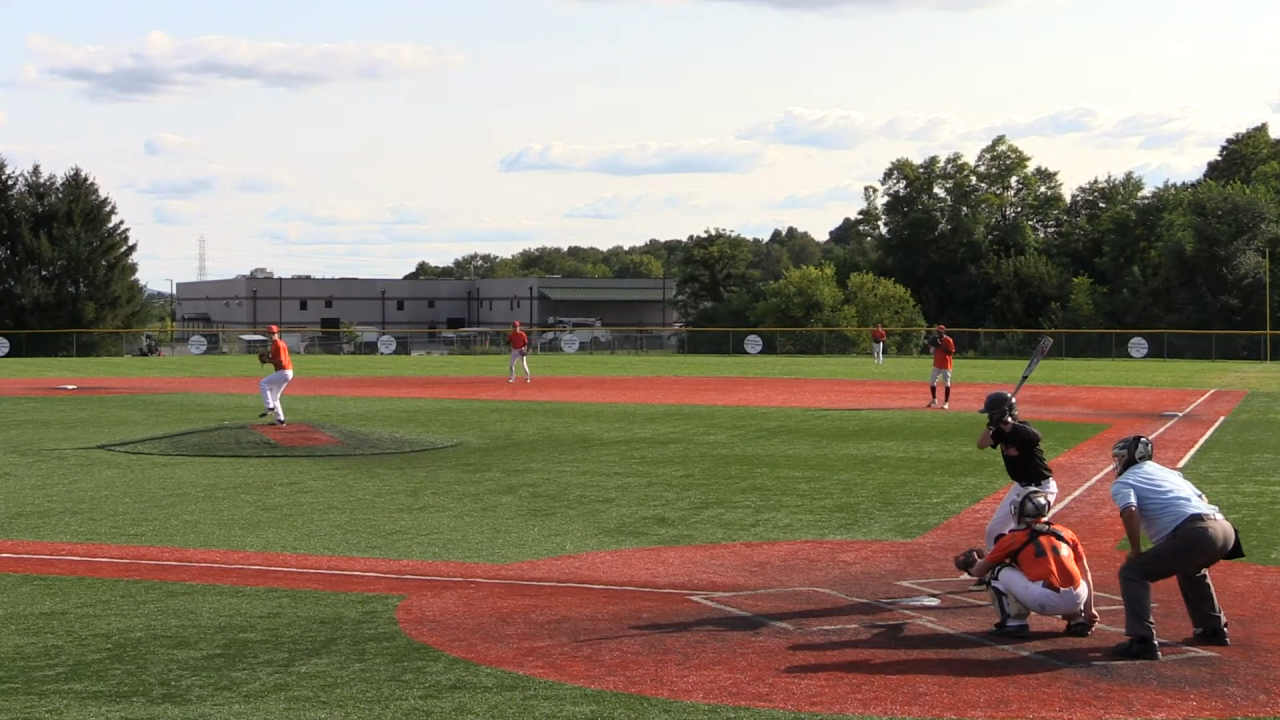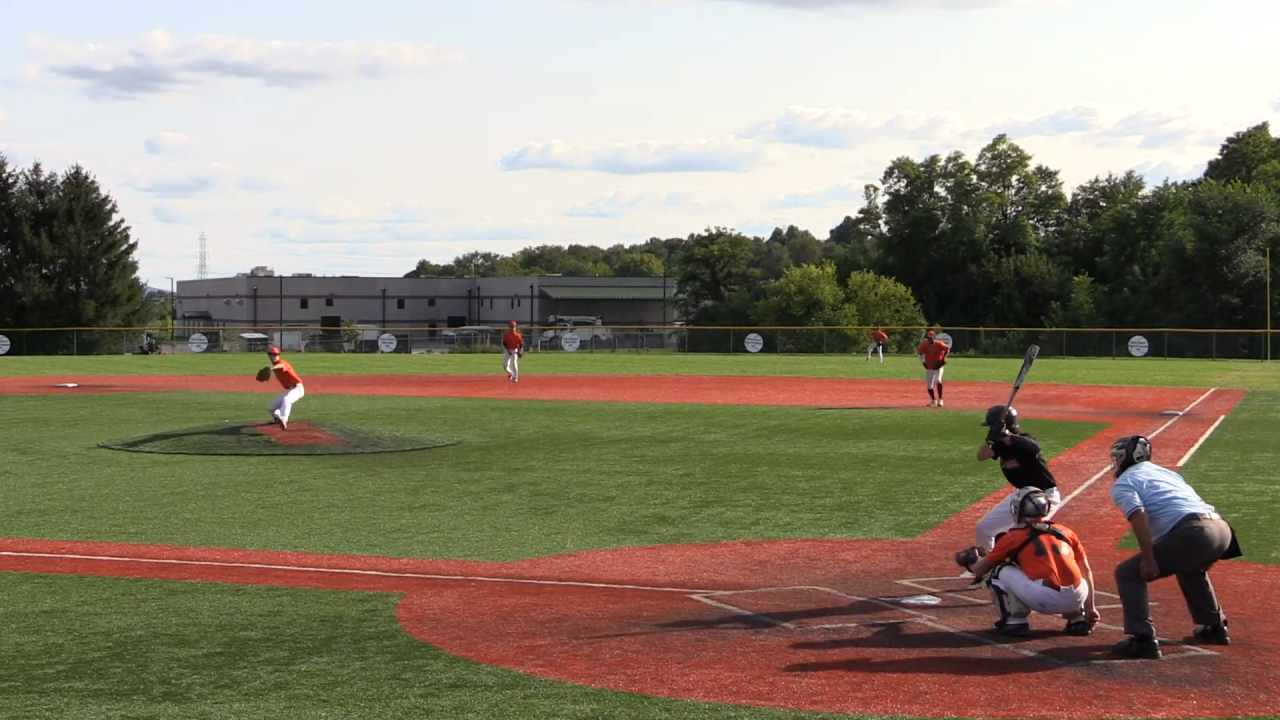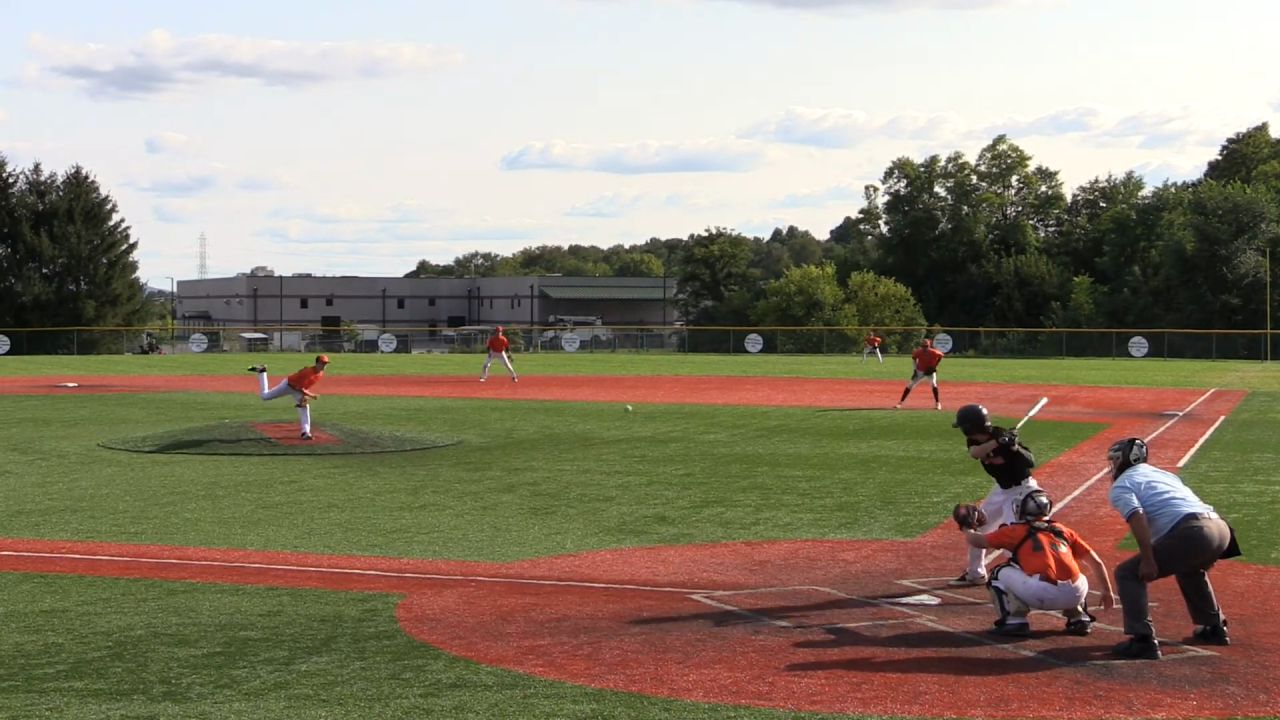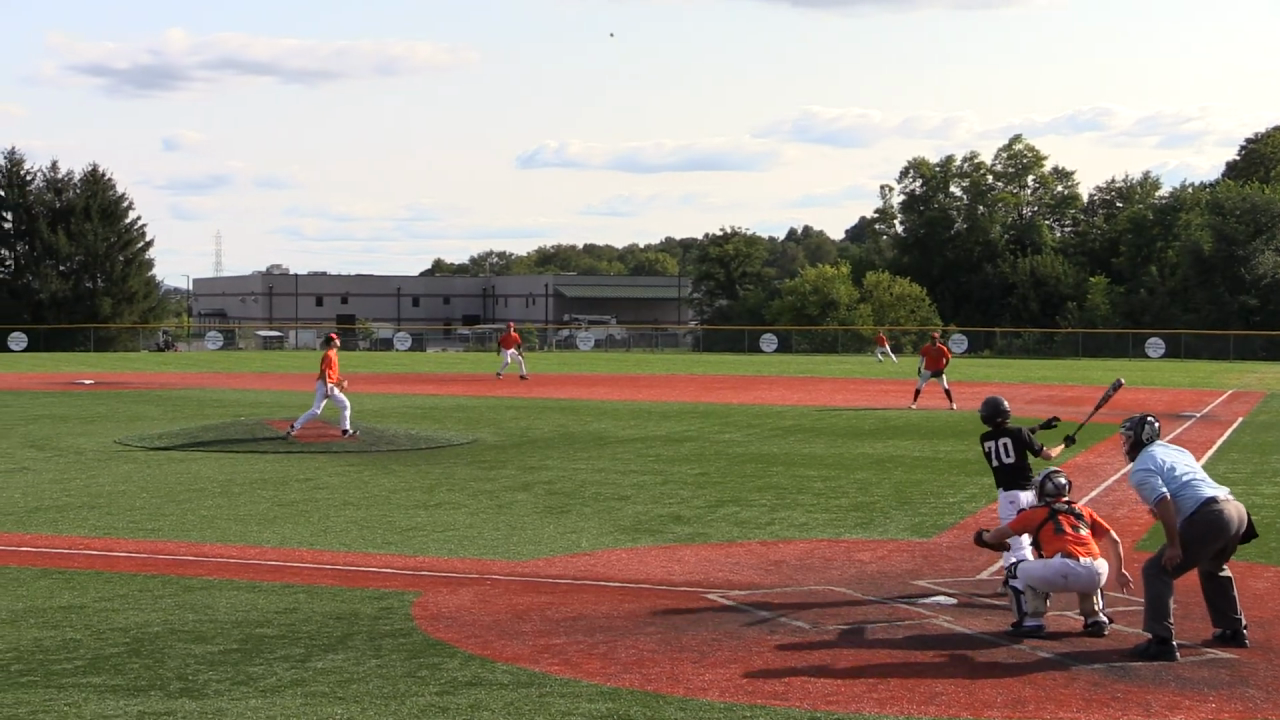
dt=0.7s
person 1, frame 1
left shoulder: (1123, 482)
right shoulder: (1169, 472)
left elbow: (1130, 512)
left wrist: (1135, 551)
left hip: (1196, 533)
right hip: (1225, 528)
left knee: (1132, 572)
right knee: (1189, 569)
left ankle: (1143, 641)
right ankle: (1214, 629)
person 1, frame 2
left shoulder: (1123, 484)
right shoulder: (1167, 473)
left elbow: (1139, 516)
left wrist: (1148, 559)
left hip: (1193, 533)
right hip: (1221, 528)
left knee: (1127, 573)
right knee: (1190, 567)
left ankle: (1144, 640)
right ankle: (1215, 628)
person 1, frame 3
left shoulder: (1120, 486)
right shoulder: (1165, 474)
left elbow: (1137, 517)
left wrist: (1148, 560)
right wrist: (1205, 554)
left hip: (1192, 533)
right hip: (1221, 528)
left knee: (1128, 573)
right knee: (1189, 569)
left ankle: (1143, 640)
right ankle: (1214, 627)
person 1, frame 4
left shoulder: (1139, 469)
right shoulder: (1176, 451)
left elbow: (1164, 502)
left wrist: (1173, 545)
left hip: (1209, 518)
right hip: (1236, 510)
left knee: (1156, 570)
right knee: (1212, 567)
left ankle: (1162, 642)
right ankle: (1234, 630)
person 2, frame 1
left shoulder: (1023, 429)
right shoulder: (1001, 431)
left elbow: (1037, 437)
right elbow: (981, 445)
left wrist: (1008, 422)
right wrist: (991, 425)
left hip: (1040, 488)
right hip: (1020, 487)
right knee: (994, 531)
person 2, frame 2
left shoulder: (1023, 440)
right shoulder: (1001, 445)
left elbow: (1034, 448)
right elbow: (981, 457)
left wrist: (1006, 435)
right wrist: (990, 439)
left hip: (1044, 497)
right knee: (985, 527)
person 2, frame 3
left shoulder: (1005, 439)
right shoulder: (974, 439)
left elbow: (1030, 462)
right elbow: (975, 453)
left wrist: (1014, 448)
right wrist: (996, 442)
left hip: (1019, 490)
right hip: (1003, 488)
right knee: (977, 529)
right ankle: (975, 573)
person 2, frame 4
left shoulder: (984, 439)
right shoulder: (1019, 433)
right elbow: (1047, 455)
left wrist: (1040, 426)
right wrist: (1064, 445)
left hip: (1010, 495)
right hip: (1031, 493)
left knee: (1019, 547)
right knee: (1016, 540)
person 3, frame 1
left shoulder: (1015, 537)
right shoulder: (1066, 532)
left elbow: (979, 571)
right elbow: (1085, 572)
left wrist: (970, 566)
right wrist: (1089, 609)
left hip: (1045, 601)
right hip: (1077, 600)
left knee: (999, 572)
left ankle: (1015, 623)
right ankle: (1078, 621)
person 3, frame 2
left shoulder: (1015, 536)
right shoulder: (1066, 532)
left elbow: (980, 570)
right elbow: (1086, 572)
left wrist: (970, 563)
right wrist: (1090, 608)
left hip: (1045, 599)
right hip: (1076, 598)
left knee: (999, 571)
left ankle: (1015, 622)
right ankle: (1078, 619)
person 3, frame 3
left shoulder: (1014, 531)
right shoulder: (1064, 531)
left elbow: (976, 541)
right elbow: (1096, 562)
left wrist: (968, 530)
right wrist: (1107, 592)
left hip: (1043, 593)
right hip: (1076, 594)
left knee: (999, 574)
left ankle: (1015, 622)
right ankle: (1079, 620)
person 3, frame 4
left shoulder: (1034, 514)
right shoulder: (1083, 511)
left elbow: (1002, 533)
right elbow: (1114, 540)
left wrist: (986, 537)
right wrist: (1118, 571)
left hip: (1065, 569)
right hip: (1098, 572)
left knee: (1016, 572)
left ankle: (1031, 622)
right ankle: (1096, 620)
